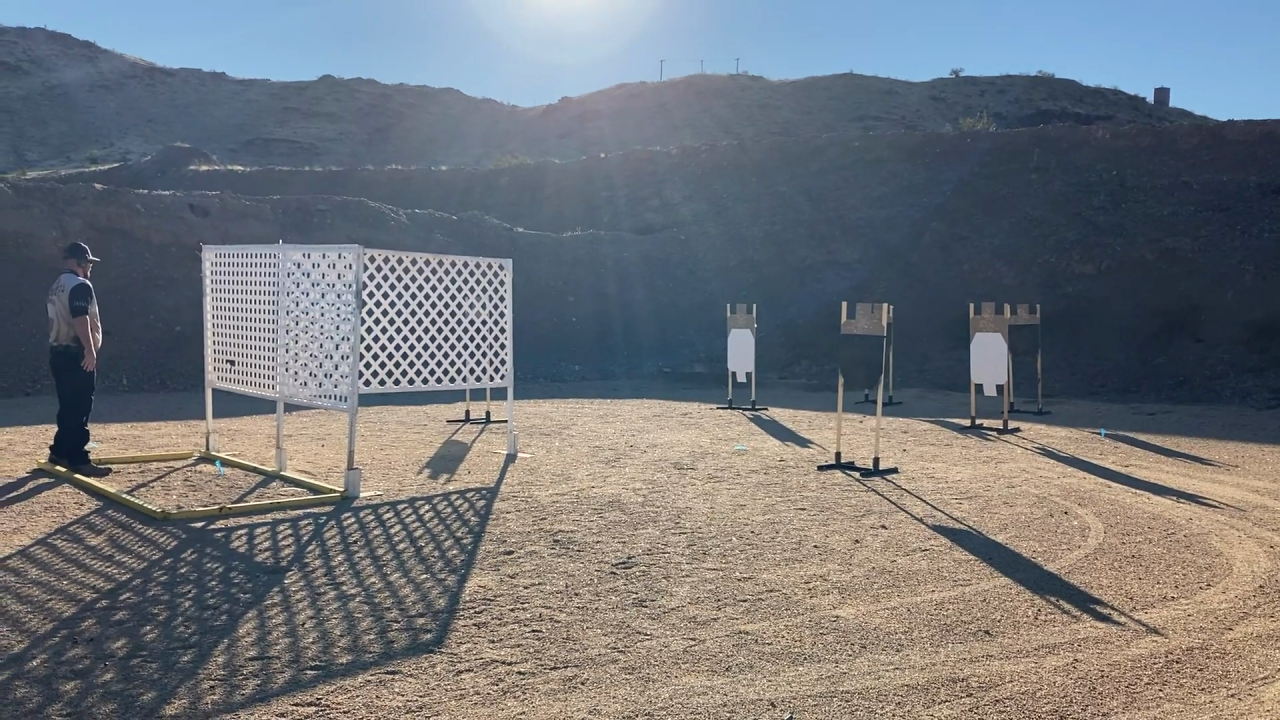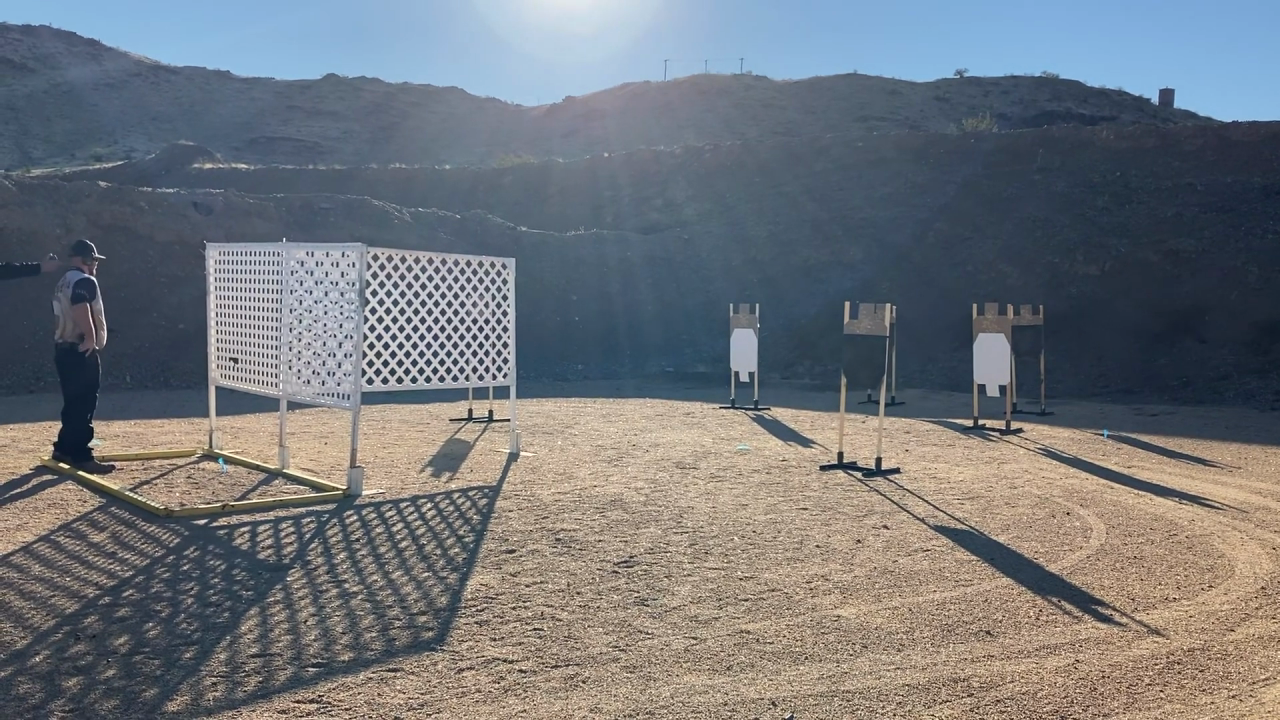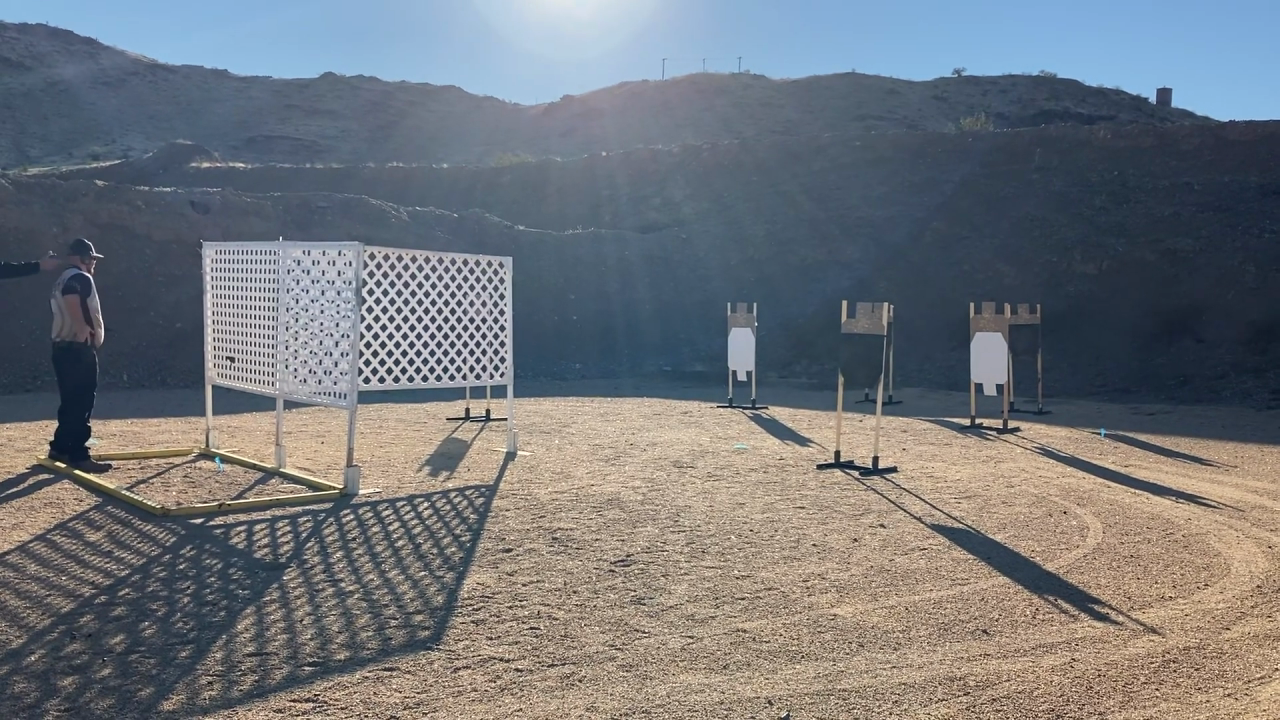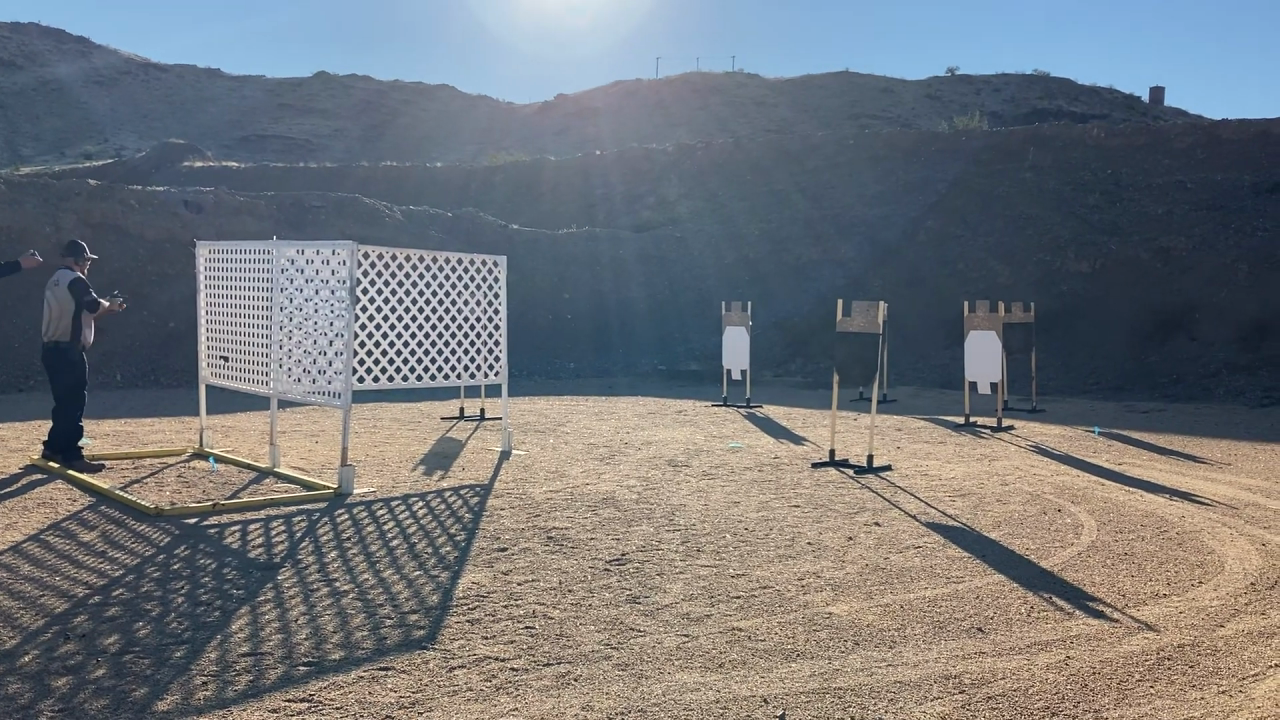
dt=0.5s
person 1, frame 1
left shoulder: (56, 286)
right shoulder: (80, 285)
right elbow: (80, 319)
right wrist: (90, 349)
left hip: (59, 352)
right hip: (76, 354)
left knee: (68, 406)
right knee: (79, 408)
left ankle: (60, 452)
right ankle: (77, 460)
person 1, frame 2
left shoulder: (63, 283)
right shoulder: (85, 281)
right elbow: (80, 305)
right wrist: (90, 336)
left hip: (64, 349)
right hip: (82, 352)
left knee: (73, 403)
right knee: (84, 405)
left ankle: (64, 449)
right ankle: (81, 456)
person 1, frame 3
left shoulder: (62, 280)
right shoulder: (81, 278)
right elbow: (70, 296)
right wrist: (82, 327)
left hip: (62, 348)
right hip: (79, 350)
left knee: (70, 403)
right knee: (81, 404)
left ankle: (60, 448)
right ankle: (78, 456)
person 1, frame 4
left shoulder: (57, 280)
right shoulder: (74, 280)
right elbow: (92, 306)
left wrist: (106, 306)
right wrist: (109, 305)
left hip: (53, 349)
right hip: (68, 351)
left knee: (64, 402)
right knee: (73, 403)
left ankle: (54, 448)
right ankle: (71, 455)
